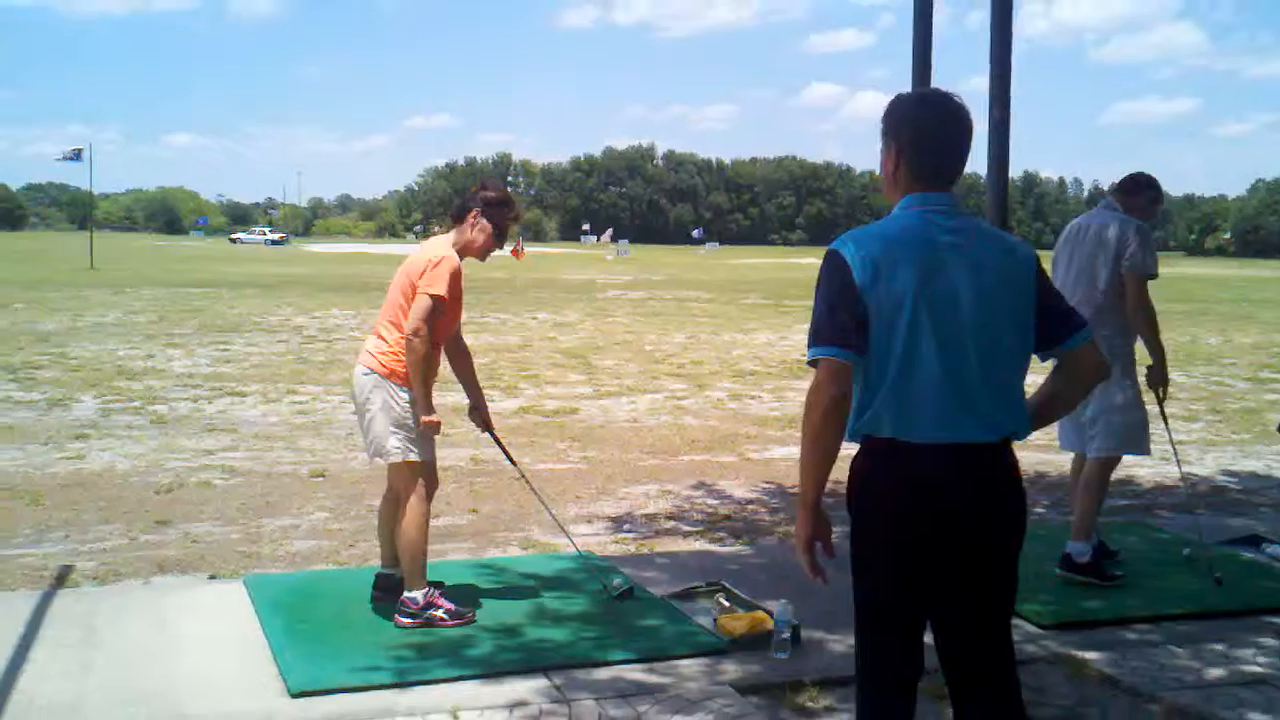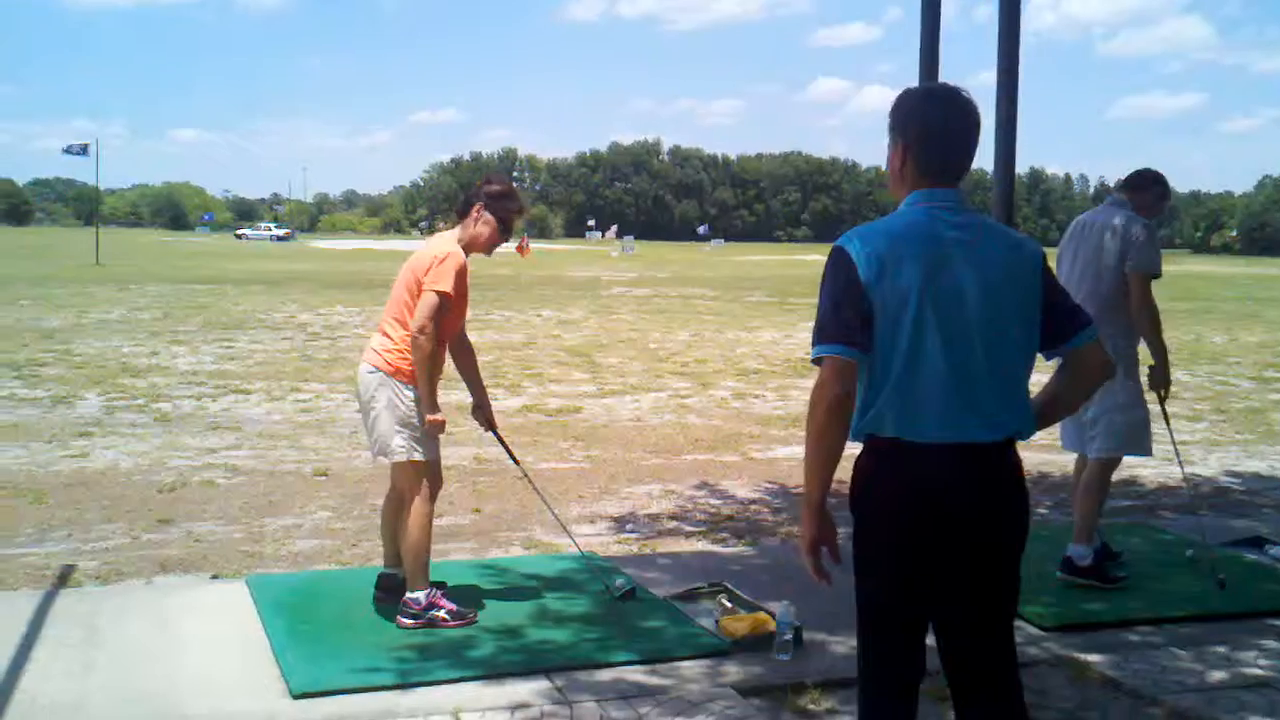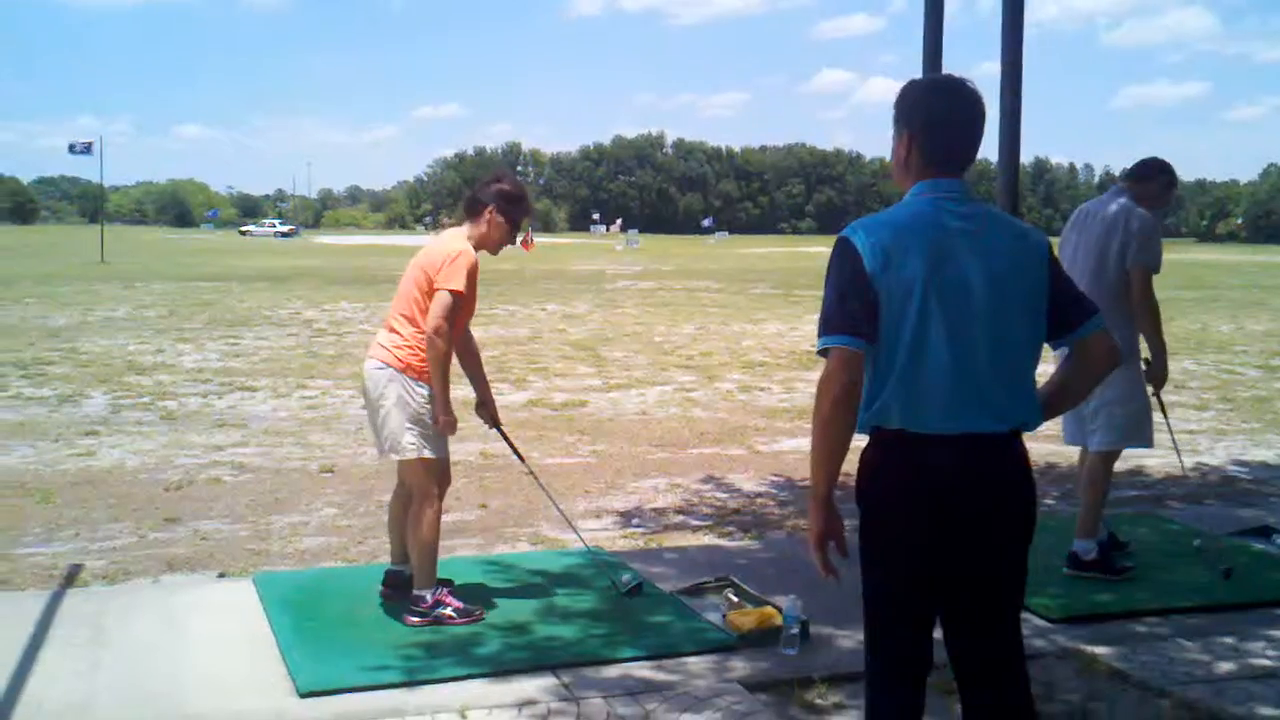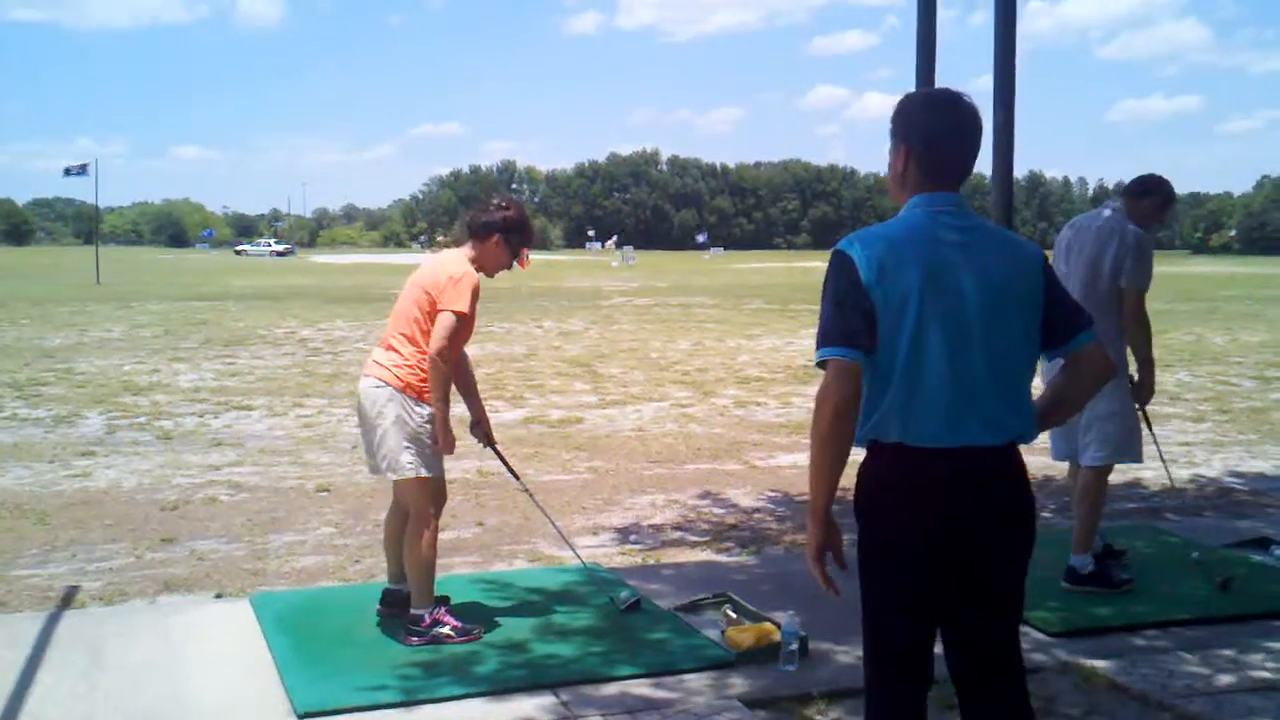
dt=0.2s
person 1, frame 1
left shoulder: (857, 255)
right shoulder: (1012, 256)
left elbow: (832, 391)
right elbow: (1087, 362)
left wrist: (809, 503)
left hip: (894, 482)
right hip: (988, 481)
right knee: (987, 669)
person 1, frame 2
left shoulder: (862, 251)
right shoulder: (1019, 253)
left elbow: (836, 391)
right elbow: (1092, 361)
left wrist: (813, 505)
left hip: (897, 481)
right hip: (991, 481)
person 1, frame 3
left shoulder: (867, 242)
right shoulder: (1024, 243)
left elbow: (841, 382)
right elbow: (1099, 350)
left wrist: (820, 498)
left hip: (904, 473)
right hip: (998, 472)
left knee: (896, 666)
right knee: (996, 663)
person 1, frame 4
left shoulder: (864, 256)
right shoulder: (1021, 256)
left elbow: (840, 395)
right elbow: (1094, 361)
left wrist: (819, 510)
left hip: (901, 486)
right hip: (996, 484)
person 2, frame 1
left shoulder: (440, 257)
right shoulder: (444, 260)
left elbow: (452, 342)
right elbow: (415, 333)
left wrist: (477, 401)
right wrist: (424, 405)
left hip: (383, 377)
right hip: (393, 381)
left knee: (402, 484)
right knee: (419, 487)
left ankle: (390, 577)
right ankle: (416, 600)
person 2, frame 2
left shoulder: (445, 252)
right shoulder: (450, 256)
left elbow: (456, 339)
right elbow: (421, 330)
left wrist: (481, 399)
right wrist: (430, 403)
left hip: (386, 375)
right hip: (398, 378)
left knee: (406, 483)
right knee: (423, 487)
left ankle: (392, 577)
right ankle: (417, 601)
person 2, frame 3
left shoulder: (449, 246)
right shoulder: (461, 254)
left elbow: (459, 335)
right elbow: (434, 330)
left wrist: (484, 396)
right wrist: (442, 403)
left hip: (388, 369)
right hip: (406, 375)
left knee: (412, 480)
right knee: (432, 485)
left ankle: (400, 574)
right ankle: (425, 599)
person 2, frame 4
left shoulder: (444, 264)
right shoulder: (462, 276)
left elbow: (455, 353)
right elbow: (437, 352)
left wrist: (479, 415)
right wrist: (442, 423)
left hip: (380, 385)
right hip: (402, 394)
left knee: (407, 499)
right knee: (428, 503)
left ankle: (397, 592)
right ankle: (423, 617)
person 3, frame 1
left shoulder: (1072, 227)
right shoulder: (1132, 230)
right elbow: (1137, 304)
right wrist: (1158, 360)
right hip: (1107, 357)
left knee: (1085, 452)
right knee: (1105, 454)
left ankle: (1087, 539)
right ankle: (1077, 553)
person 3, frame 2
left shoulder: (1078, 223)
right shoulder: (1136, 228)
right elbow: (1140, 304)
right wrist: (1161, 360)
right hip: (1109, 357)
left knee: (1088, 452)
right knee: (1105, 455)
left ankle: (1089, 541)
right ankle: (1078, 557)
person 3, frame 3
left shoulder: (1082, 212)
right shoulder: (1139, 220)
right elbow: (1140, 298)
right wrist: (1159, 355)
left knee: (1091, 444)
right knee: (1105, 447)
left ankle: (1096, 533)
right ankle: (1083, 550)
person 3, frame 4
left shoulder: (1075, 225)
right shoulder: (1133, 237)
right elbow: (1133, 317)
right wrist: (1146, 372)
left hip: (1060, 358)
left knee: (1080, 458)
right knee: (1097, 462)
left ankle: (1091, 545)
right ankle: (1081, 565)
